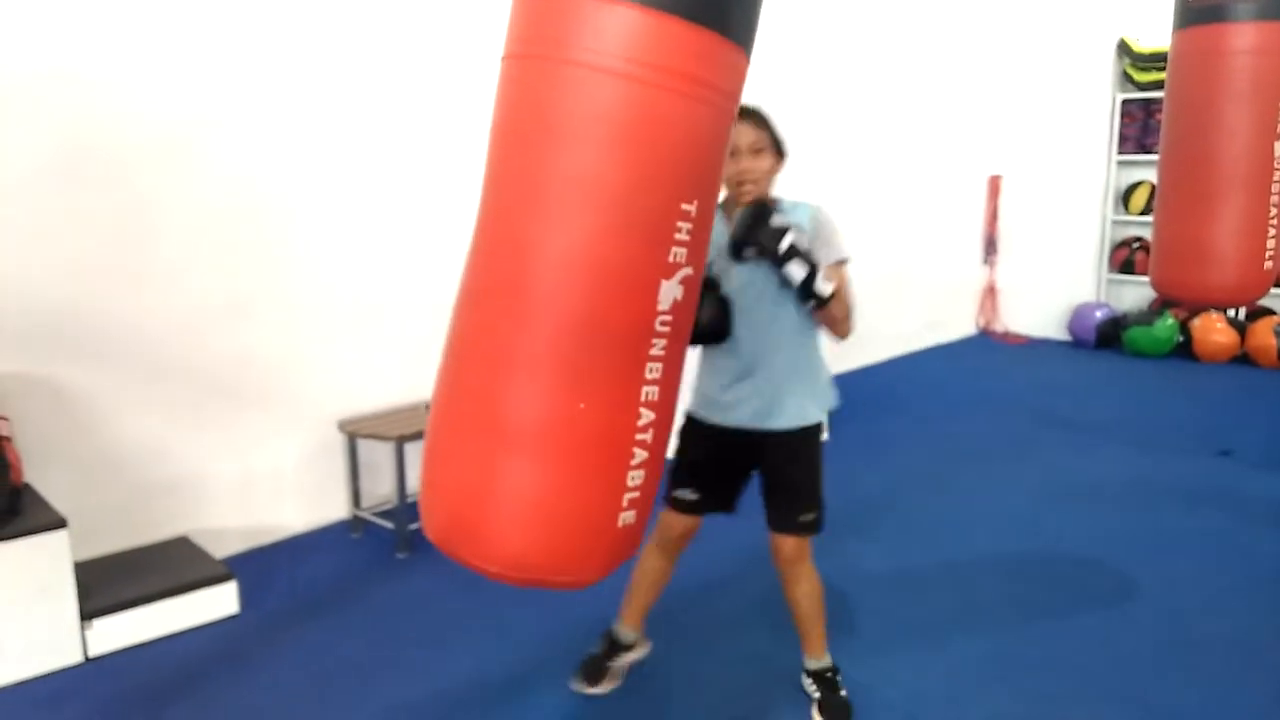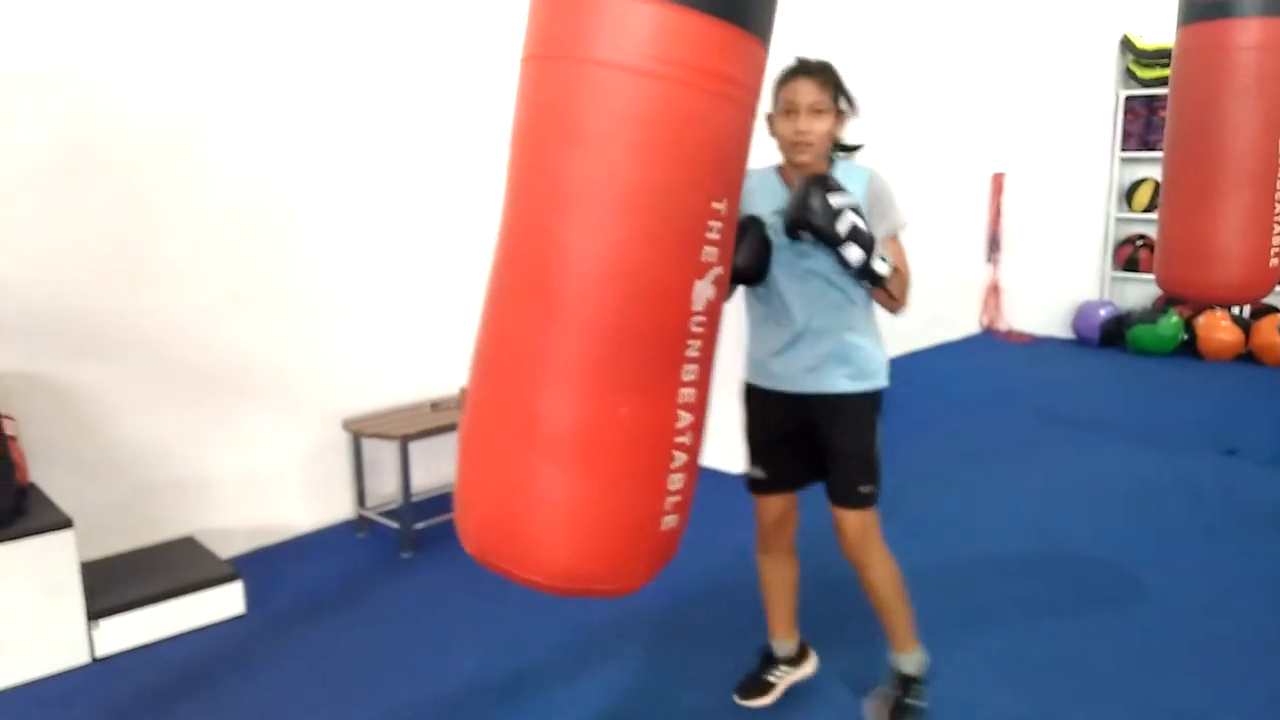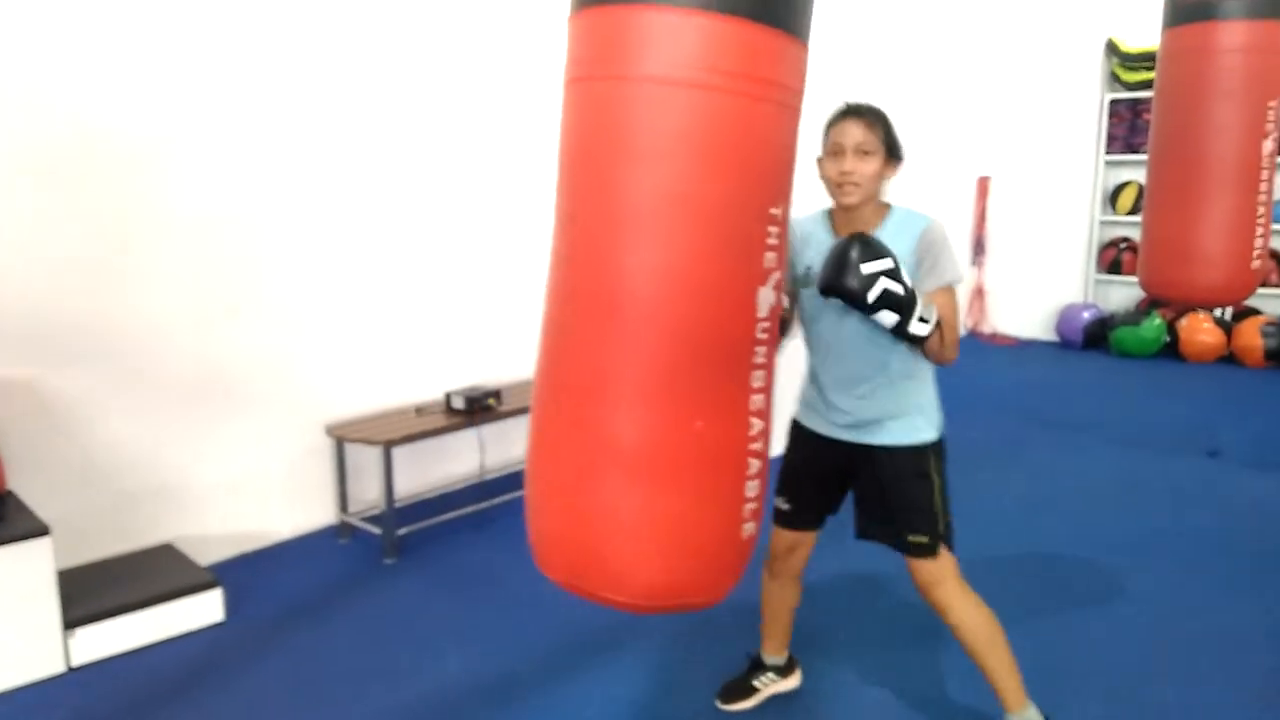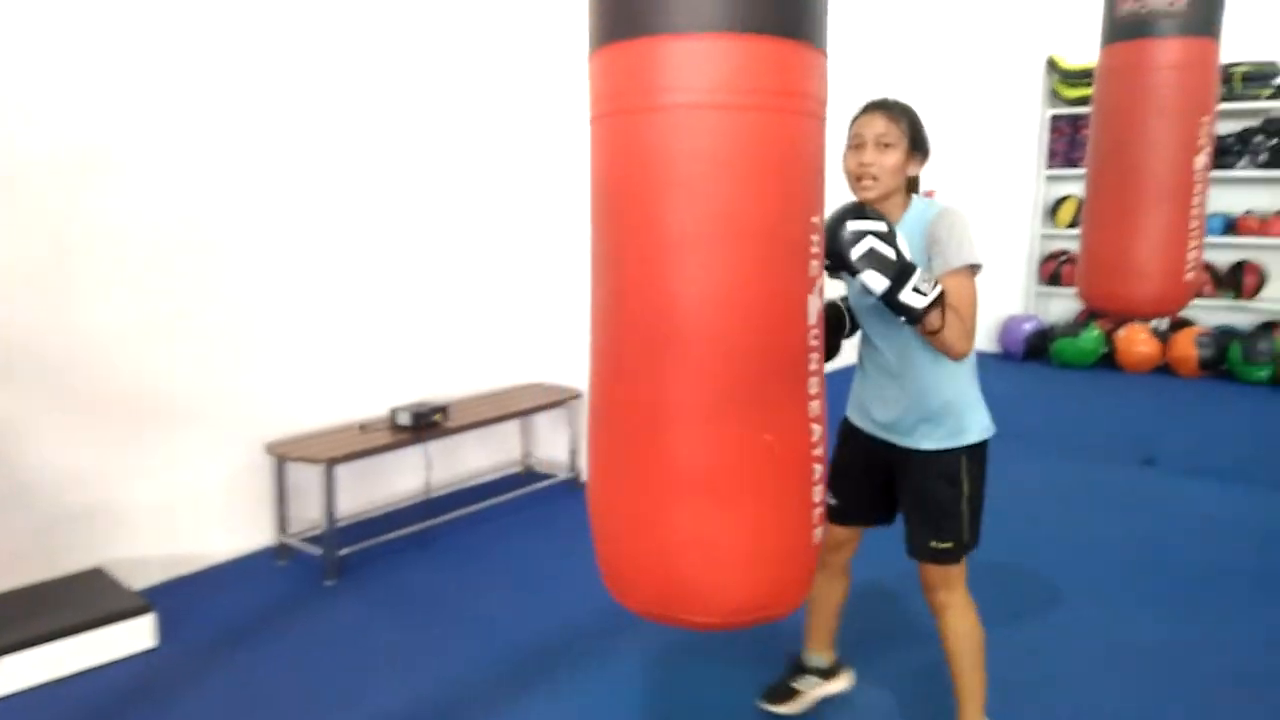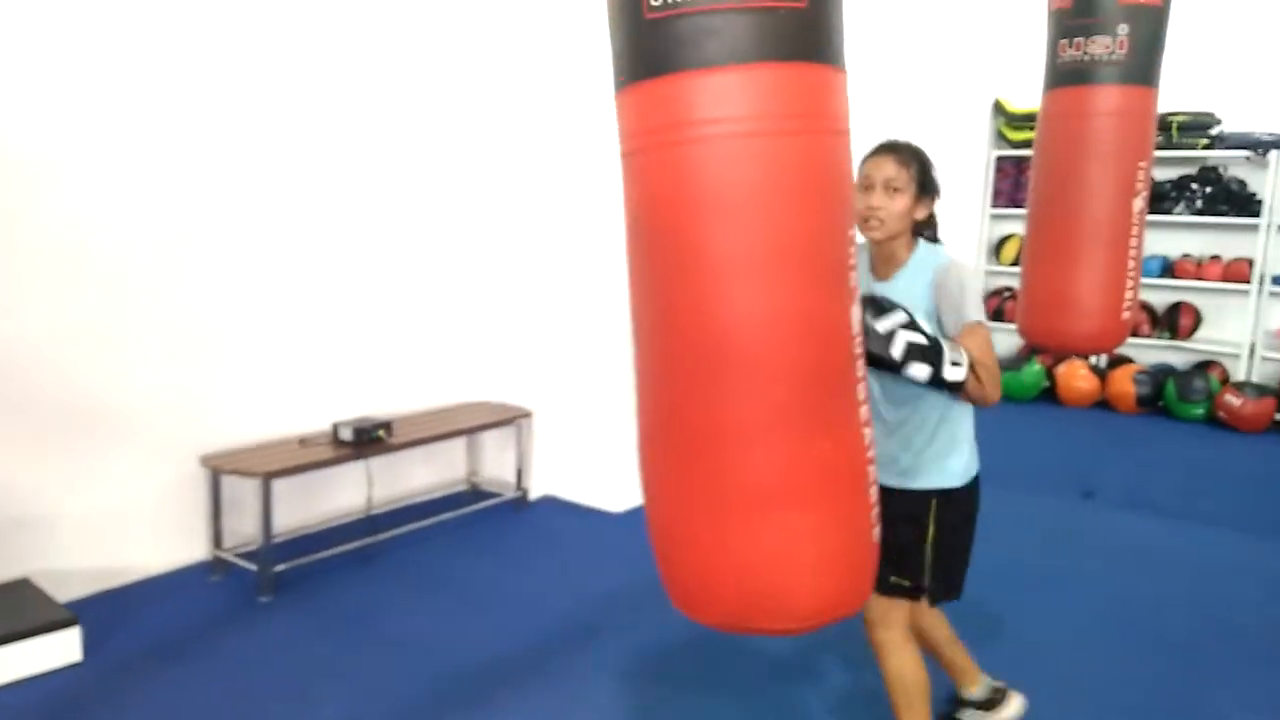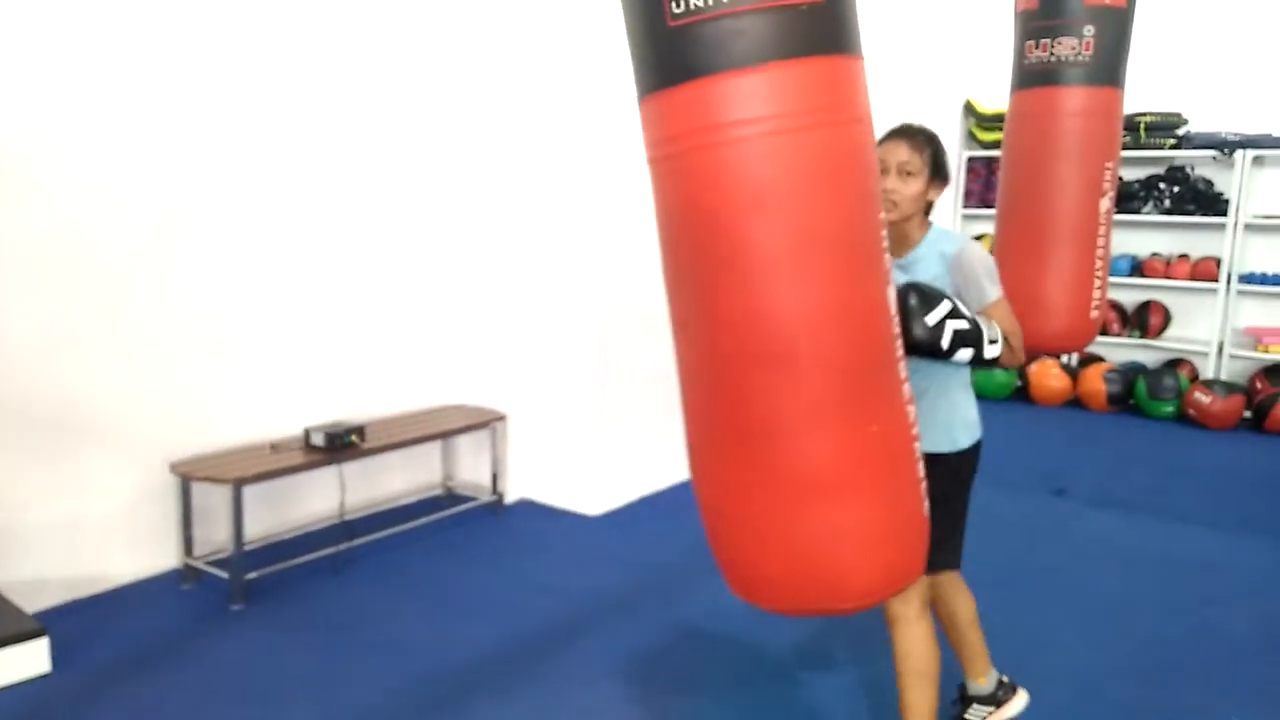
dt=0.2s
person 1, frame 1
left shoulder: (808, 222)
left elbow: (840, 323)
left wrist: (795, 258)
right wrist: (690, 316)
left hip: (789, 413)
right hip: (716, 411)
left knee: (790, 551)
right knee: (671, 531)
left ankle: (819, 668)
right ankle: (624, 637)
person 1, frame 2
left shoulder: (866, 186)
right shoulder: (749, 190)
left elbow: (896, 297)
left wrist: (851, 233)
right wrist: (727, 267)
left hip: (845, 383)
right hip: (771, 381)
left knee: (858, 533)
right knee: (773, 521)
left ankle: (908, 666)
right ankle: (788, 653)
person 1, frame 3
left shoulder: (924, 235)
right shoulder: (800, 236)
left elbow: (944, 346)
left wrist: (892, 295)
left hip: (901, 434)
right hip: (821, 426)
left knee: (938, 581)
right knee: (784, 551)
right ankle: (774, 664)
person 1, frame 4
left shoulder: (943, 224)
right shoulder: (840, 231)
left elbow: (957, 341)
left wrist: (890, 270)
right wrist: (823, 327)
left hip: (944, 434)
right hip: (868, 421)
left knee: (941, 583)
right knee: (831, 544)
right ankle: (820, 664)
person 1, frame 5
left shoulder: (947, 276)
right shoulder: (852, 268)
left elbow: (987, 387)
left wrist: (919, 353)
left hip: (934, 477)
right hip: (881, 466)
left knee: (889, 620)
right knee: (908, 602)
person 1, frame 6
left shoulder: (961, 256)
left elbow: (1015, 352)
left wrist: (961, 335)
left hip: (940, 442)
left knee: (902, 596)
right knee: (935, 574)
